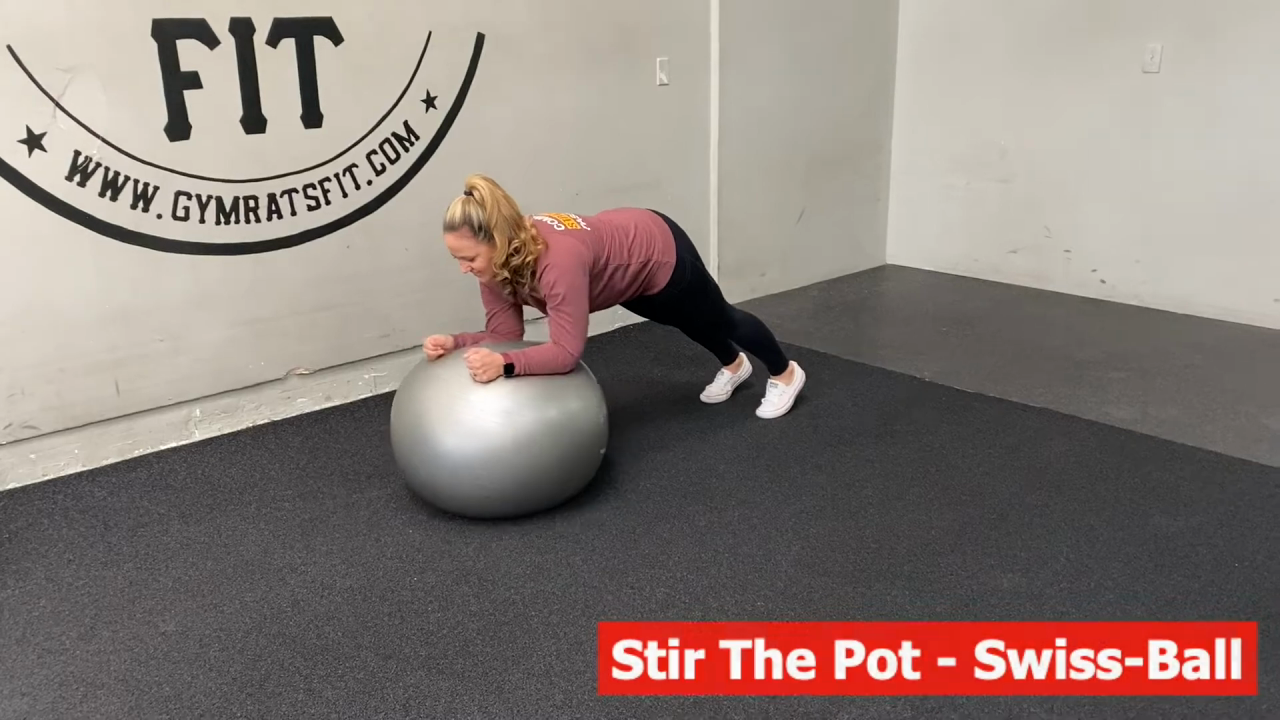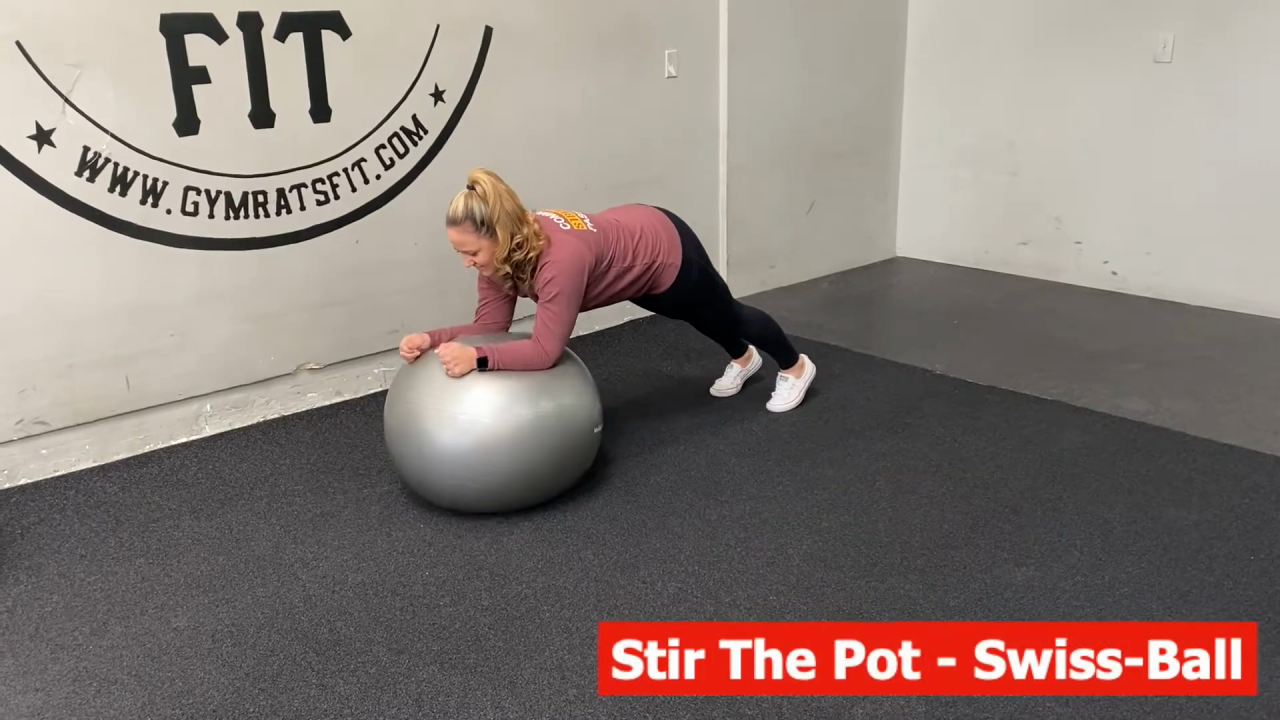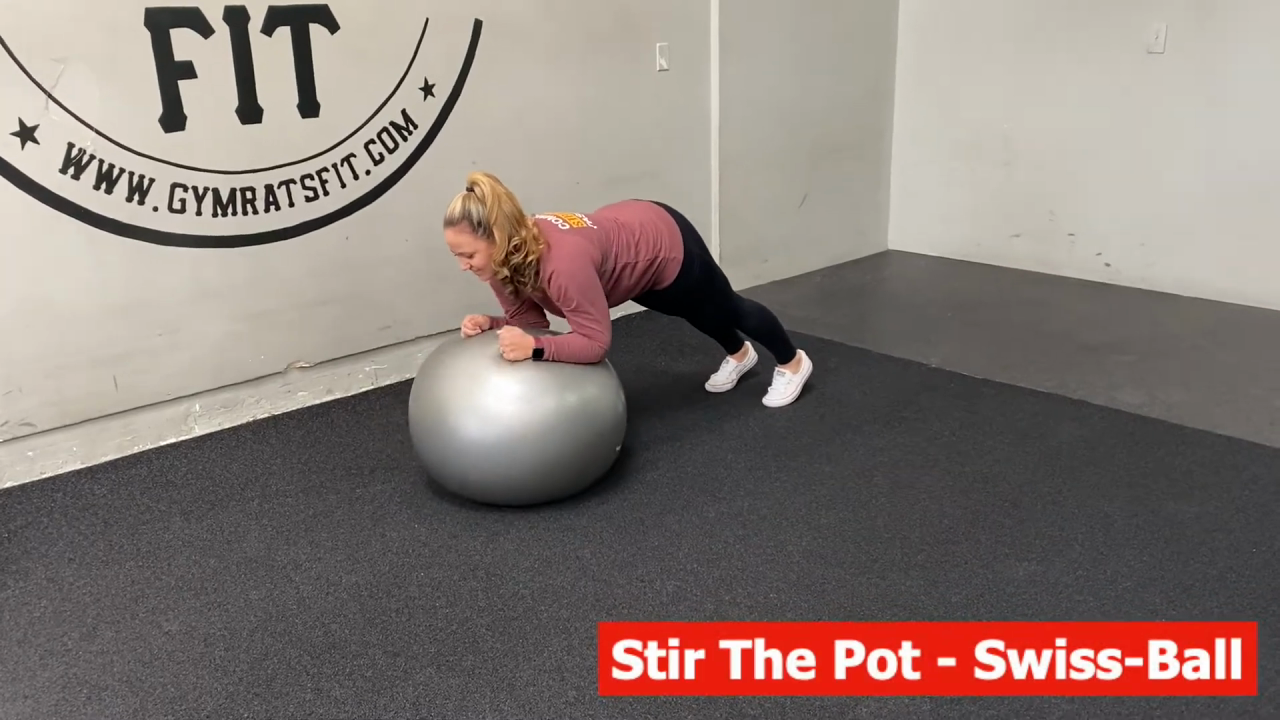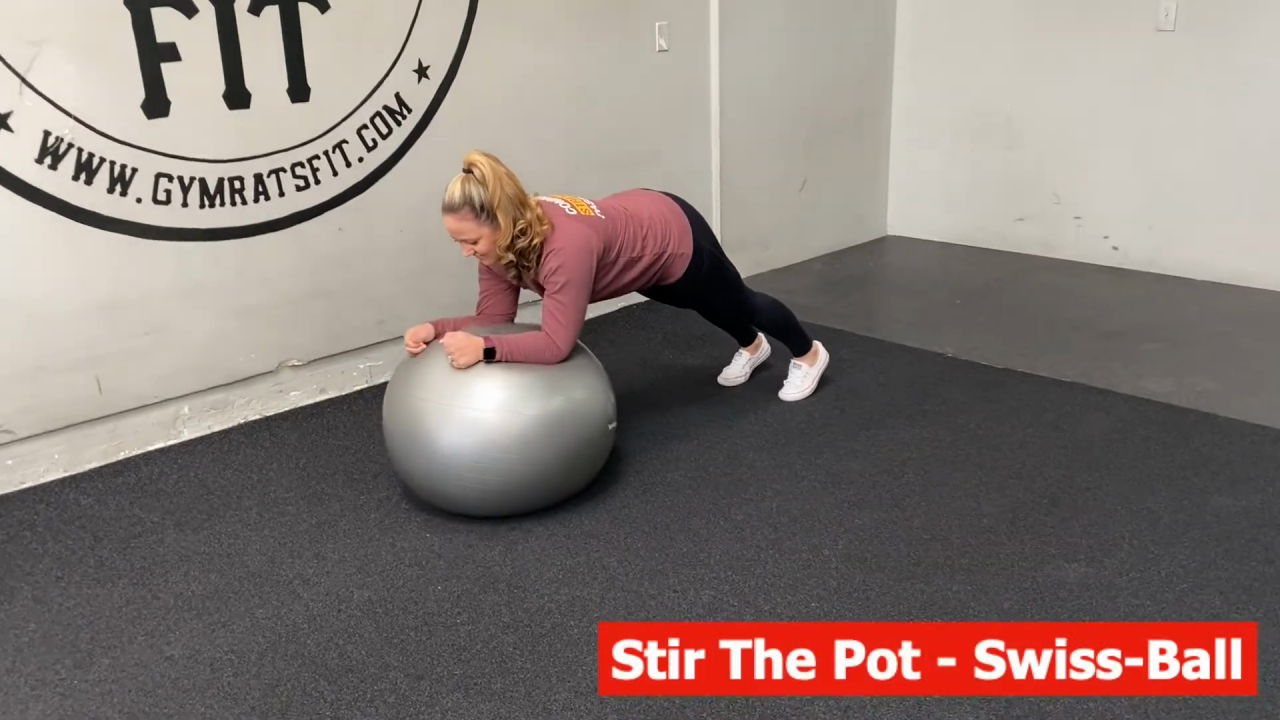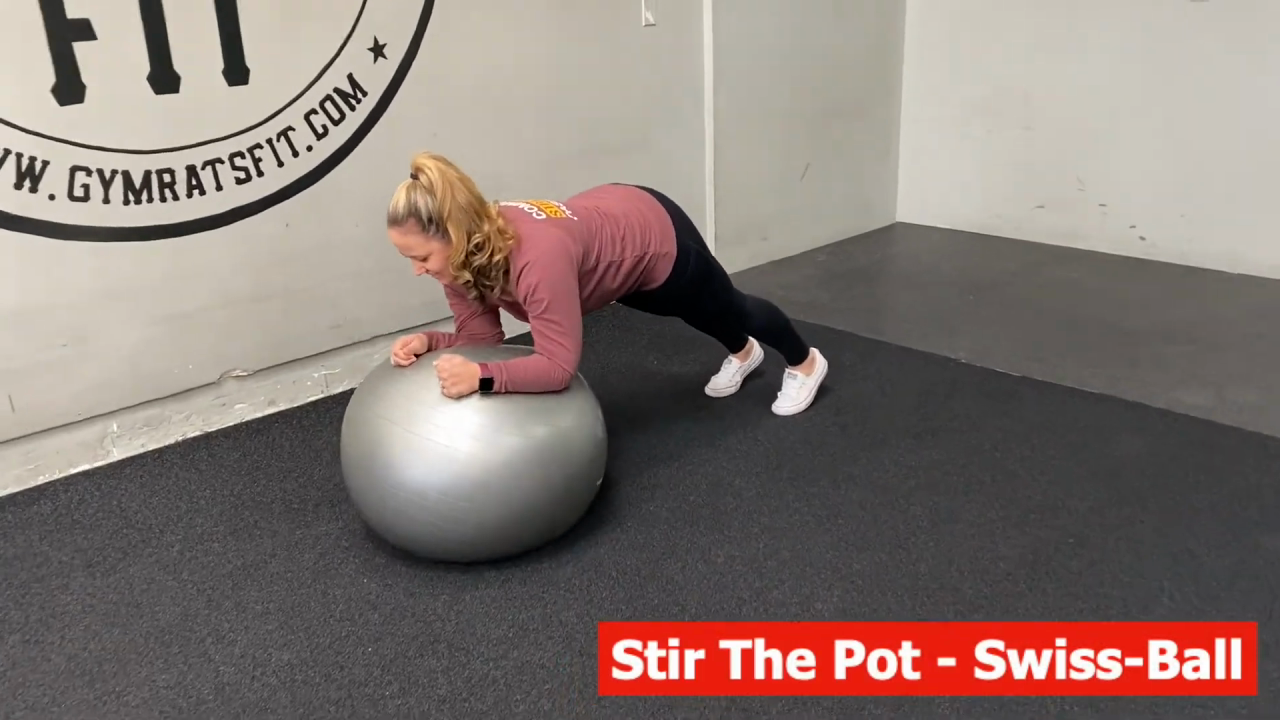
dt=1s
person 1, frame 1
left shoulder: (559, 260)
right shoulder: (496, 259)
left elbow: (566, 351)
right elbow: (503, 334)
left wrist: (502, 365)
right wrist: (454, 342)
left hip: (660, 255)
right hip: (623, 241)
left knee: (714, 318)
right knee: (688, 322)
left ankle: (784, 374)
right ankle: (733, 365)
person 1, frame 2
left shoulder: (561, 259)
right shoulder: (499, 252)
left elbow: (546, 350)
right elbow: (489, 325)
left wrist: (476, 358)
right wrist: (432, 339)
left hip: (666, 253)
right hip: (628, 234)
left knee: (724, 314)
right knee: (701, 317)
left ankle: (795, 367)
right ankle: (743, 358)
person 1, frame 3
left shoulder: (563, 261)
right shoulder: (501, 258)
left elbow: (595, 342)
right elbow: (529, 322)
left wrist: (533, 347)
right wrist: (489, 323)
left hip: (666, 247)
right hip: (628, 229)
left knee: (723, 307)
right knee: (695, 312)
left ankle: (792, 362)
right ankle: (739, 354)
person 1, frame 4
left shoulder: (567, 244)
right shoulder: (500, 237)
left elbow: (557, 343)
right elbow: (493, 317)
left wrist: (483, 348)
right wrist: (438, 328)
left hip: (675, 239)
right hip: (636, 219)
left knee: (736, 302)
right knee: (710, 307)
left ankle: (808, 354)
right ankle: (752, 346)
person 1, frame 5
left shoulder: (537, 257)
right shoulder: (459, 253)
left elbow: (558, 365)
right elbow: (480, 337)
left wrist: (480, 376)
right wrist: (430, 341)
left hip: (656, 239)
left knee: (723, 306)
right knee: (698, 312)
left ankle: (805, 363)
right ankle: (742, 352)
